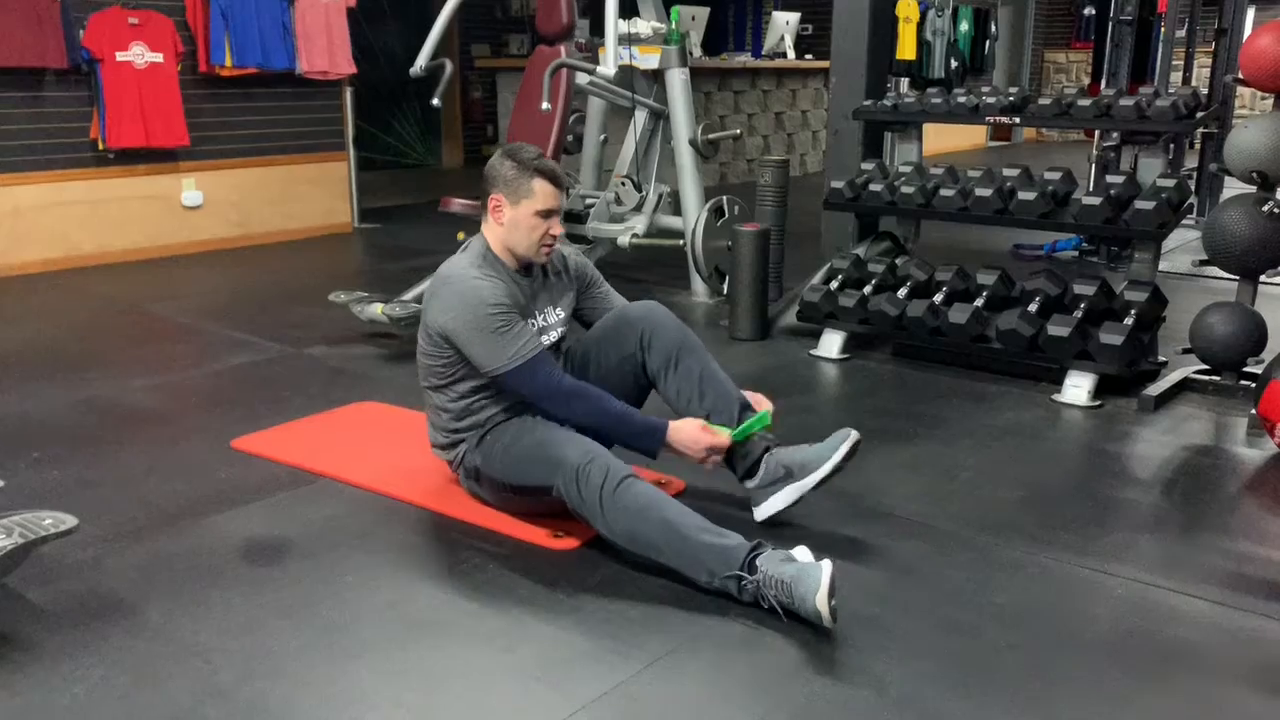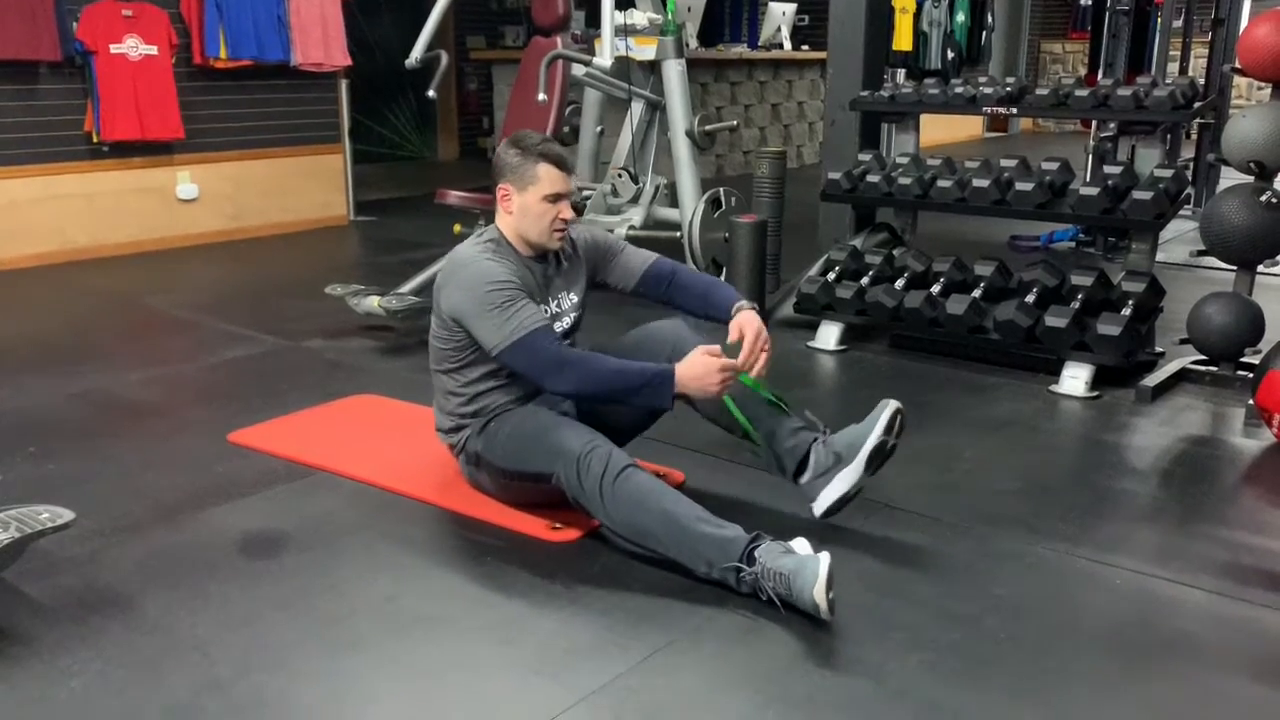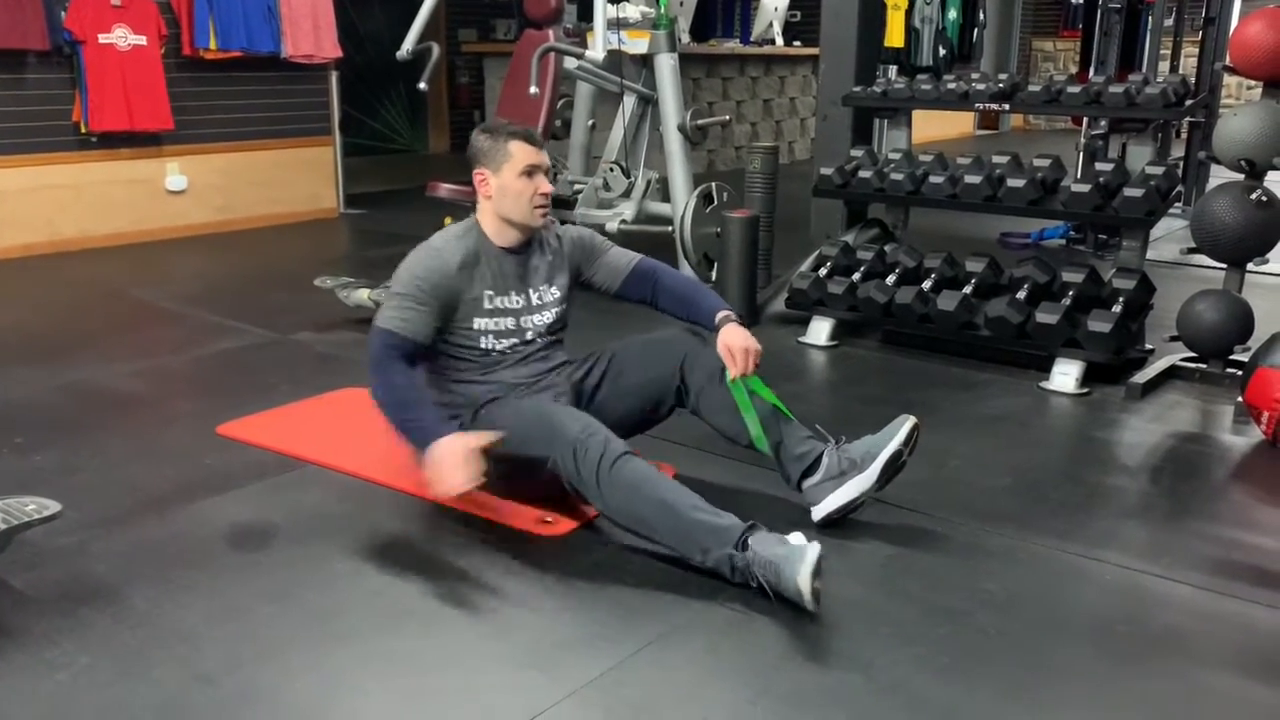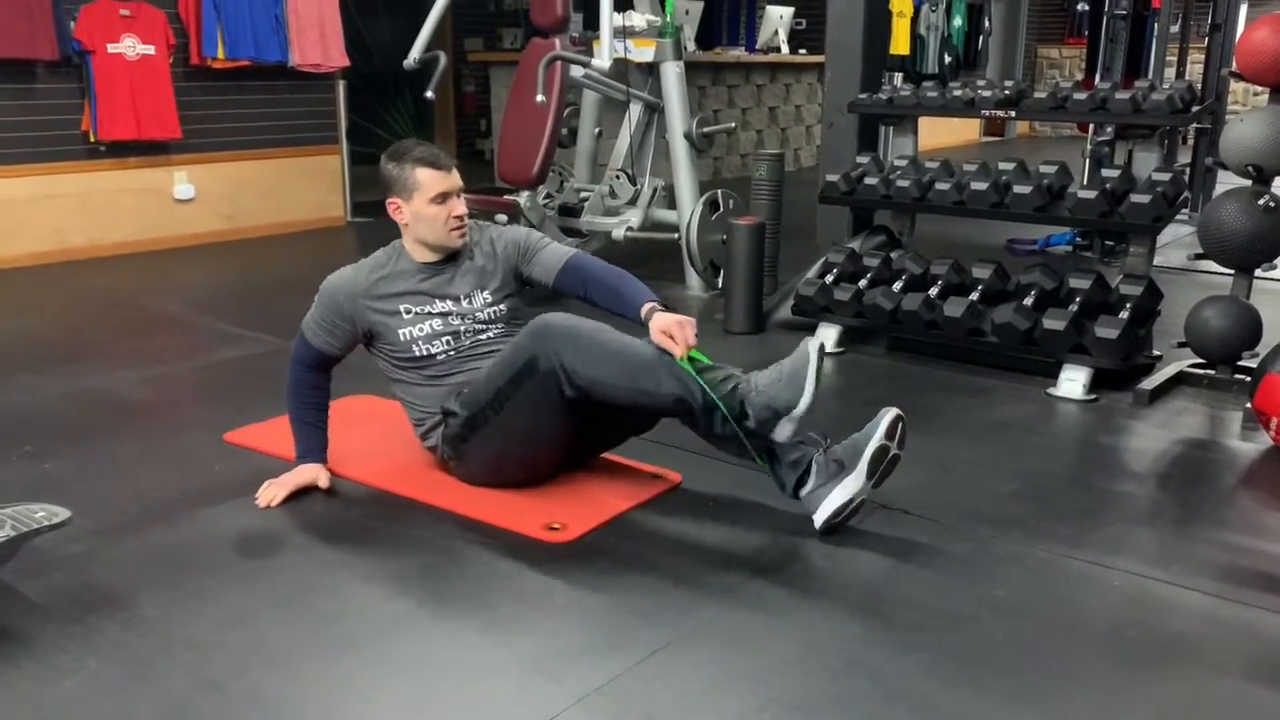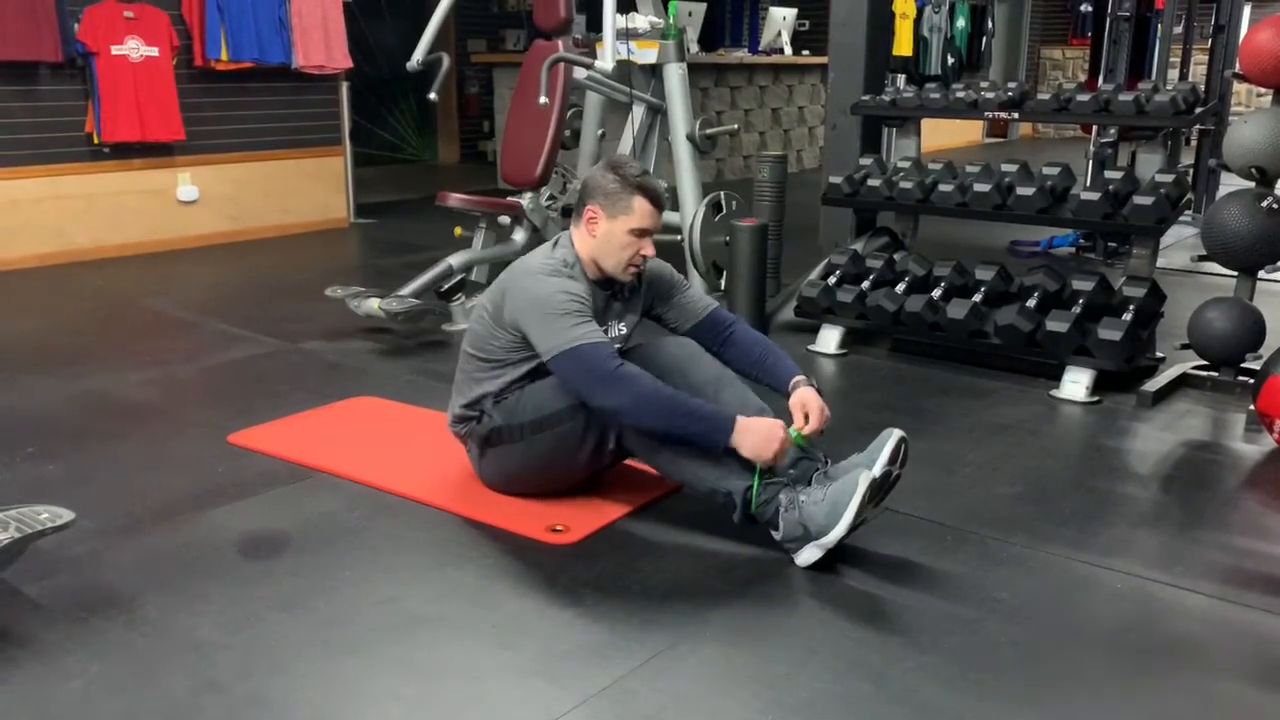
dt=1s
person 1, frame 1
left shoulder: (561, 262)
right shoulder: (468, 291)
left elbow: (642, 338)
right elbow: (556, 394)
left wrist: (726, 397)
right wrist: (665, 435)
left hip: (559, 408)
right hip: (490, 441)
left knee: (648, 319)
right knee: (587, 468)
left ankle: (762, 468)
right ankle: (760, 572)
person 1, frame 2
left shoulder: (577, 244)
right shoulder: (477, 273)
left elbow: (671, 279)
right elbow: (557, 368)
left wrist: (741, 308)
right wrist: (674, 381)
left hip: (567, 397)
right hip: (496, 429)
left knee: (673, 338)
right knee: (587, 458)
left ankle: (812, 461)
right ankle: (759, 564)
person 1, frame 3
left shoulder: (565, 242)
right shoulder: (436, 267)
left elbow: (654, 281)
right elbow: (389, 366)
left wrist: (724, 322)
right wrist: (439, 440)
left hip: (564, 388)
right hip: (486, 424)
left knee: (685, 350)
right knee: (578, 440)
left ankle: (818, 471)
right ankle: (751, 557)
person 1, frame 4
left shoulder: (505, 245)
right shoulder: (356, 290)
left elbow: (587, 275)
right elbow: (309, 365)
left wrist: (652, 310)
right wrist: (310, 459)
left hip: (551, 423)
right hip: (474, 439)
left knee: (662, 356)
right knee: (554, 332)
left ankle: (812, 476)
right ankle: (749, 407)
person 1, frame 5
left shoulder: (644, 275)
right shoulder: (544, 286)
left elbow: (724, 333)
right elbow: (609, 387)
left wrist: (797, 383)
right wrist: (734, 430)
left hip: (579, 428)
right hip: (504, 439)
left knee: (675, 355)
right knee: (624, 397)
left ankle: (810, 476)
right ankle: (786, 512)
